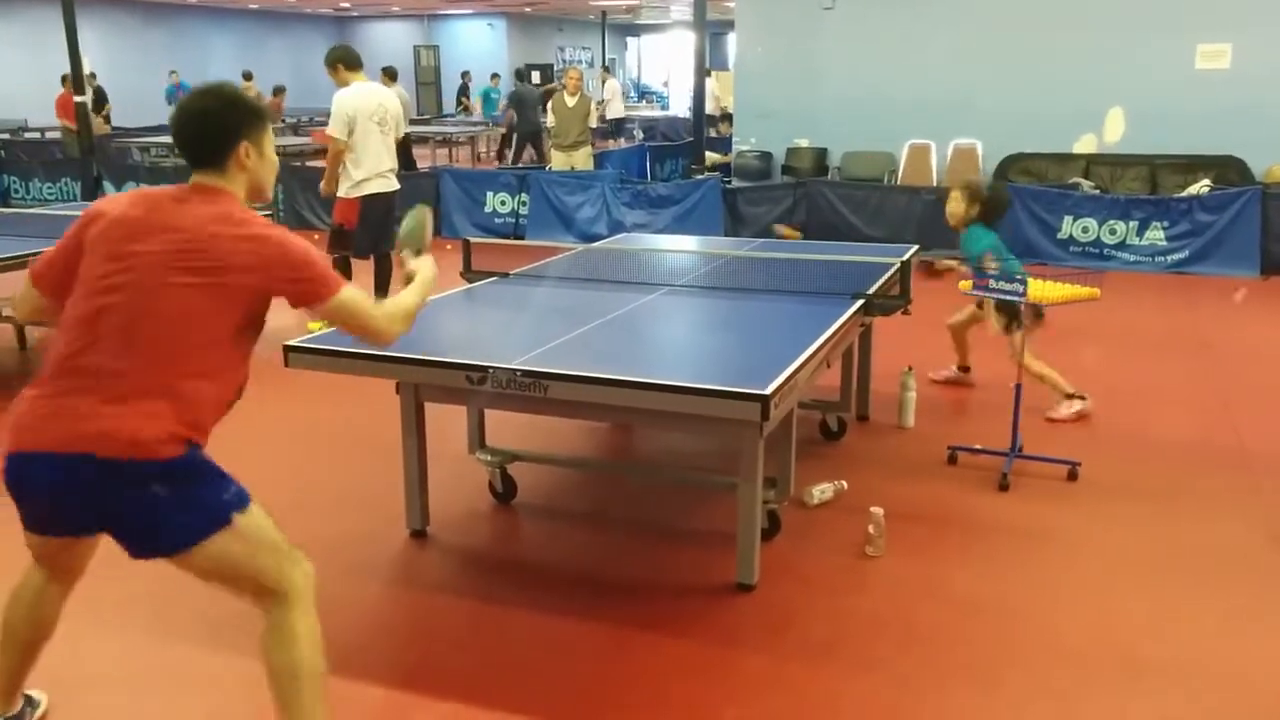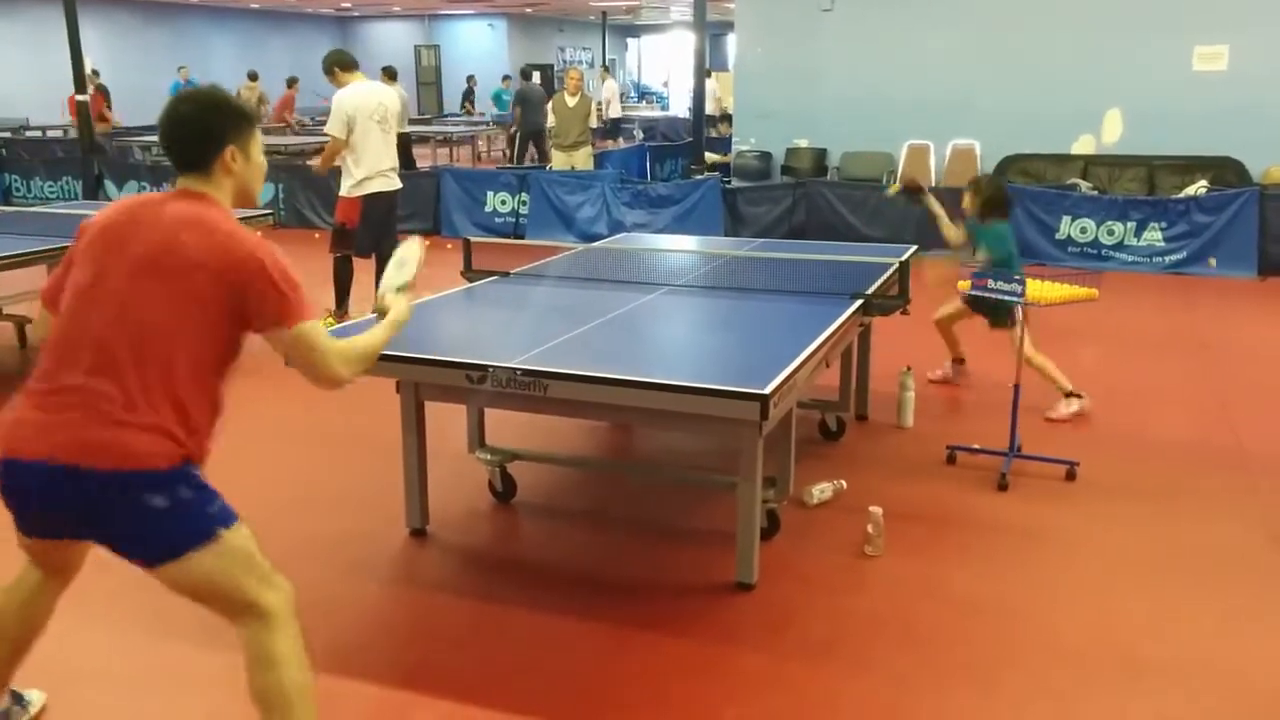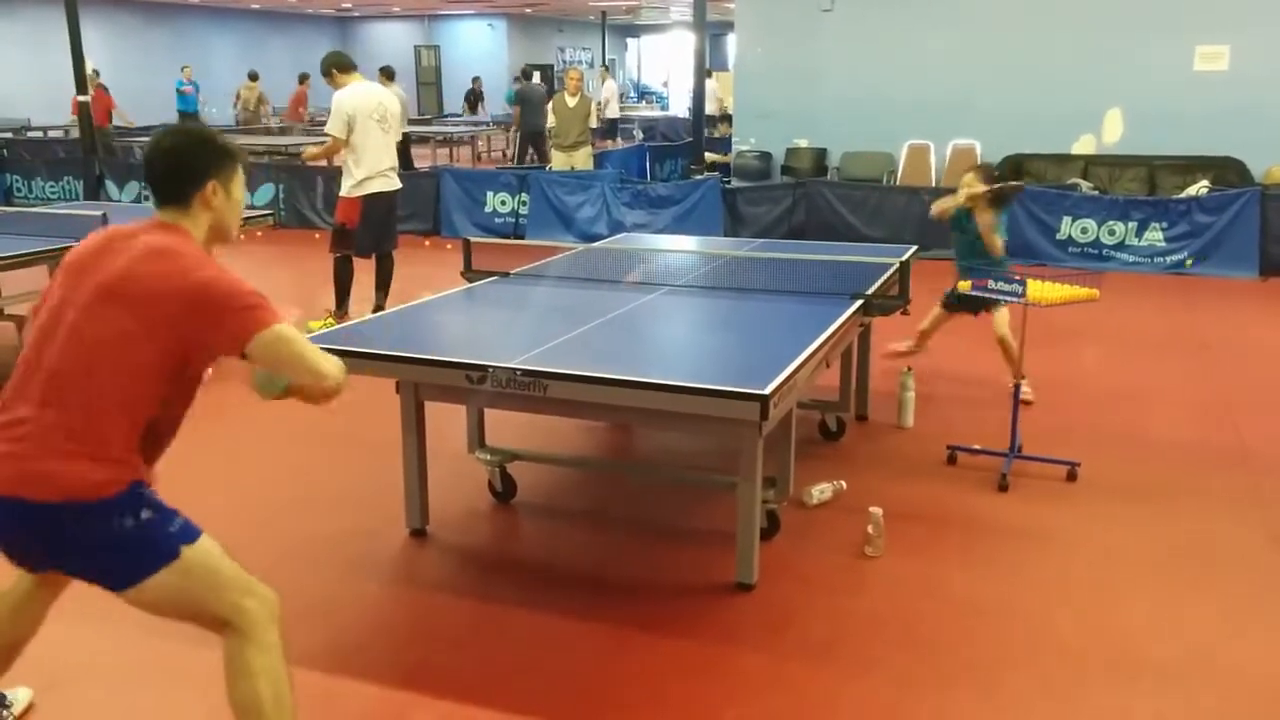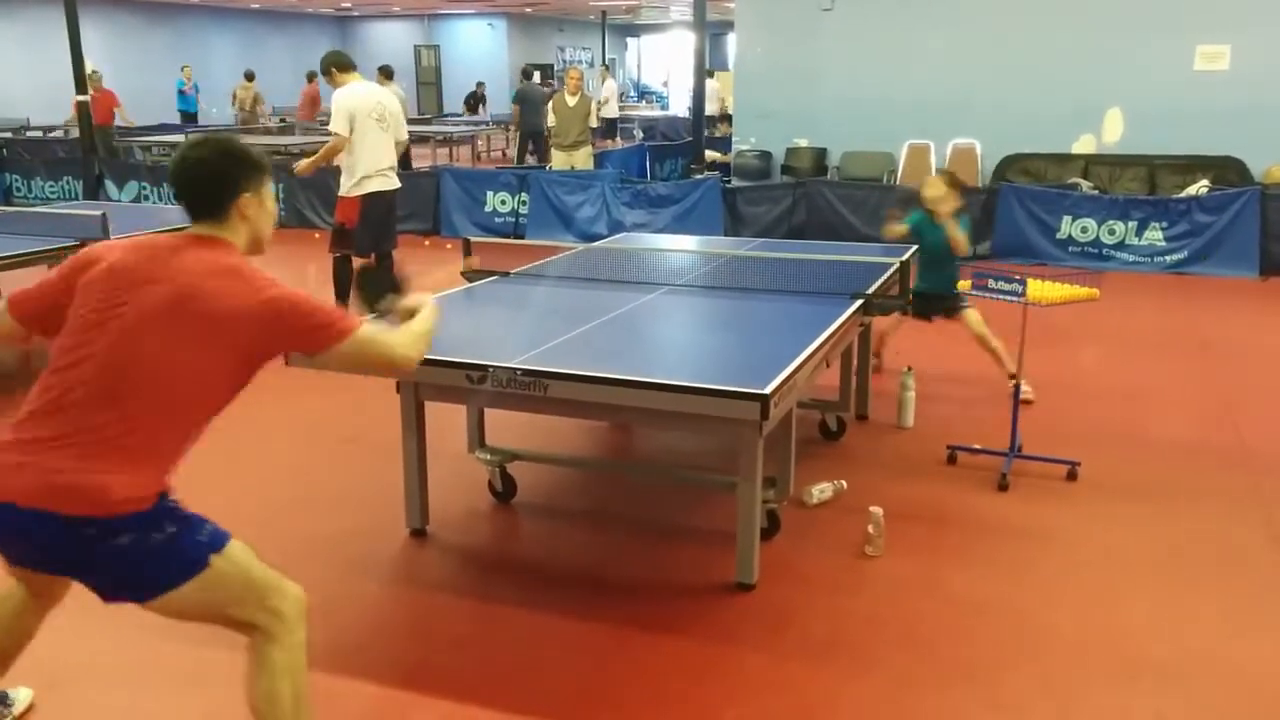
dt=0.2s
person 1, frame 1
left shoulder: (111, 212)
right shoulder: (267, 245)
right elbow: (382, 328)
right wrist: (422, 279)
right hip: (140, 460)
left knee: (54, 568)
right knee: (289, 585)
person 1, frame 2
left shoulder: (106, 222)
right shoulder: (243, 252)
right elbow: (331, 370)
right wrist: (392, 321)
right hip: (132, 468)
right knee: (267, 607)
person 1, frame 3
left shoulder: (92, 250)
right shoulder: (207, 282)
right elbow: (321, 380)
right wrist: (333, 372)
right hip: (82, 494)
right knee: (253, 614)
person 1, frame 4
left shoulder: (104, 258)
right shoulder: (265, 299)
right elbow: (401, 355)
right wrist: (425, 312)
right hip: (105, 508)
right knee: (281, 615)
person 2, frame 1
left shoulder: (344, 97)
right shoulder: (389, 95)
left elbow: (337, 147)
left wrist: (328, 181)
left hip: (356, 189)
right hip: (386, 185)
left knee: (340, 254)
right knee: (382, 252)
person 2, frame 2
left shoulder: (344, 96)
right shoulder: (389, 94)
left elbow: (337, 145)
left wrist: (322, 164)
left hip: (358, 187)
right hip: (389, 184)
left knee: (342, 252)
right knee: (384, 251)
left ankle: (340, 314)
person 2, frame 3
left shoulder: (343, 97)
right shoulder: (388, 95)
left elbow: (336, 145)
left wrist: (314, 154)
left hip: (358, 188)
right hip: (388, 184)
left knee: (342, 252)
right knee: (384, 250)
left ankle: (340, 315)
right ankle: (380, 309)
person 2, frame 4
left shoulder: (343, 96)
right shoulder: (387, 96)
left elbow: (339, 143)
right elbow: (402, 142)
left wrist: (312, 164)
left hip: (357, 187)
right hip: (387, 184)
left knee: (342, 251)
right knee: (383, 250)
person 3, frame 1
left shoulder: (974, 236)
right shoulder: (971, 234)
left elbow: (990, 272)
left wrist: (991, 311)
right wrist: (953, 265)
left hip: (1017, 298)
left knee: (1021, 359)
right knee: (954, 325)
left ankle: (1075, 399)
right ankle: (963, 371)
person 3, frame 2
left shoulder: (995, 229)
right shoulder: (980, 224)
left elbow: (979, 265)
right elbow: (957, 239)
right wrist: (935, 208)
left hip: (1006, 298)
left knee: (1024, 354)
right knee: (941, 319)
left ankle: (1073, 396)
right ankle: (958, 367)
person 3, frame 3
left shoulder: (998, 217)
right shoulder: (960, 212)
left elbow: (997, 253)
right elbow: (935, 213)
left wrist: (987, 230)
right wrist: (962, 198)
left knee: (1002, 334)
right knee: (925, 330)
left ankle: (1020, 380)
right ankle: (916, 346)
person 3, frame 4
left shoulder: (958, 220)
right shoulder: (919, 218)
left elbow: (962, 251)
right elbow: (891, 235)
left wrist: (946, 219)
right wrist: (892, 223)
left hip: (951, 290)
right hip: (923, 289)
left knee: (980, 332)
right knee: (882, 329)
left ankle: (1015, 379)
right ankle: (875, 357)
